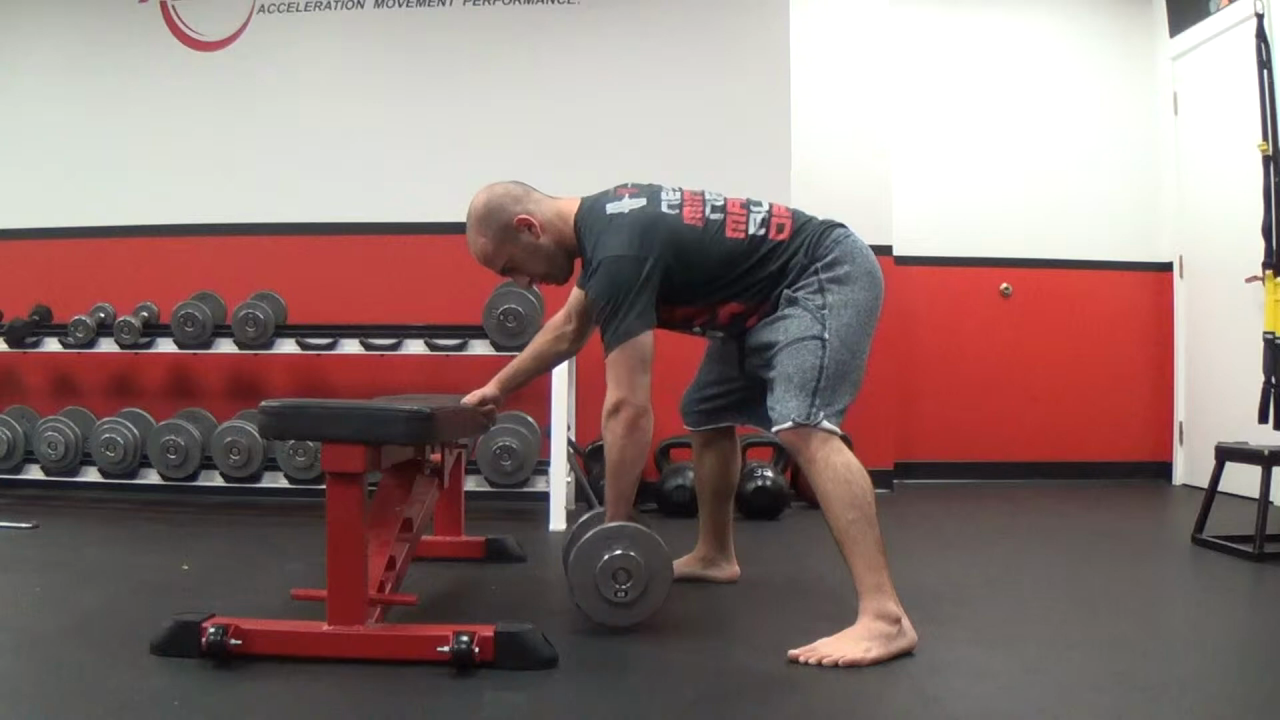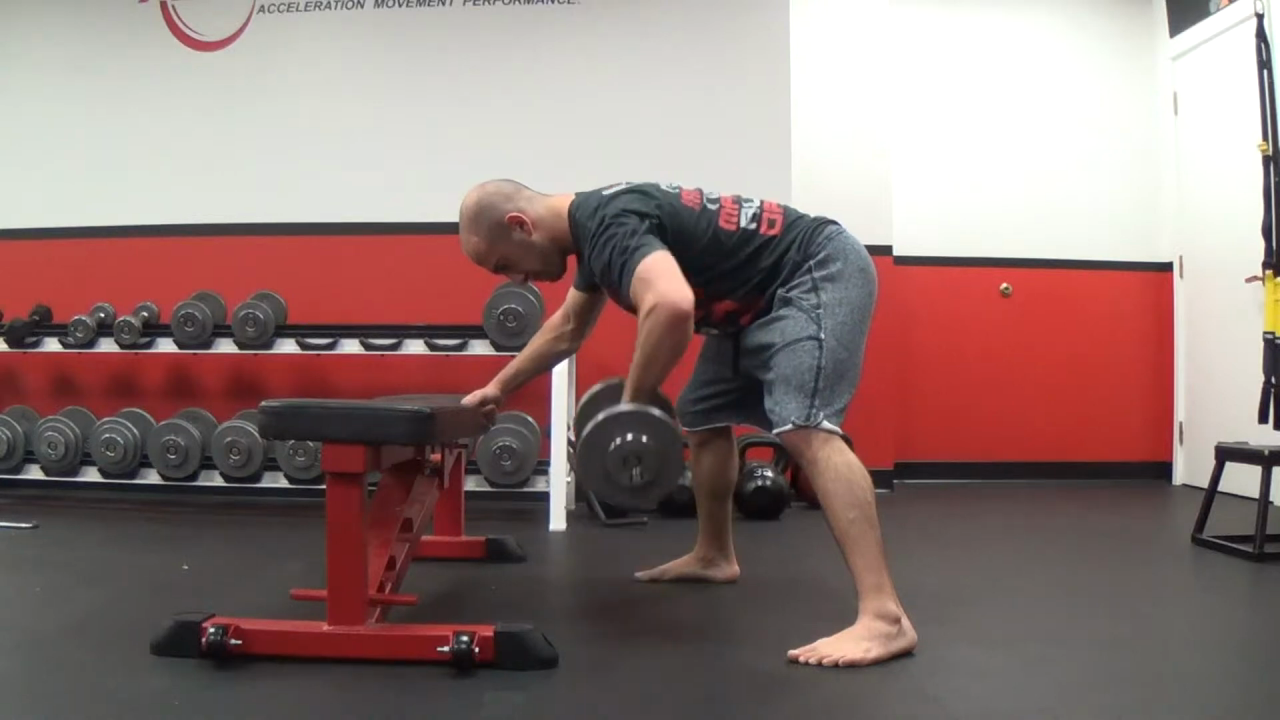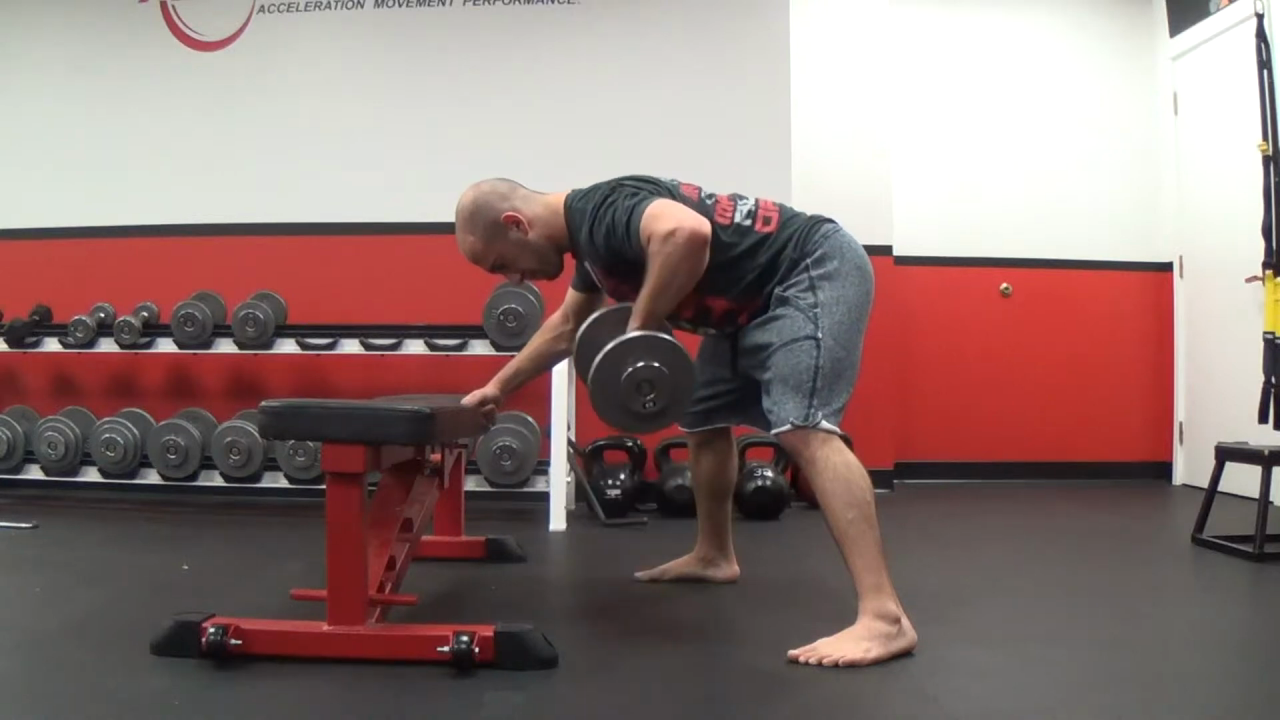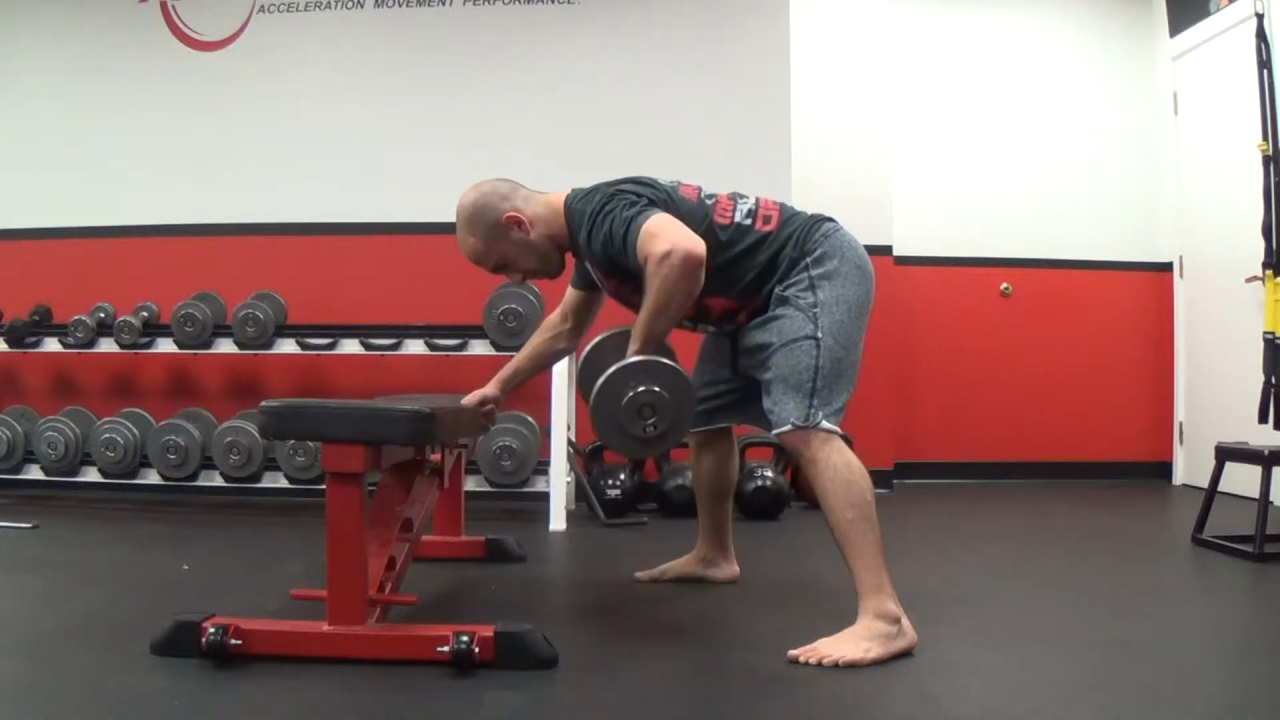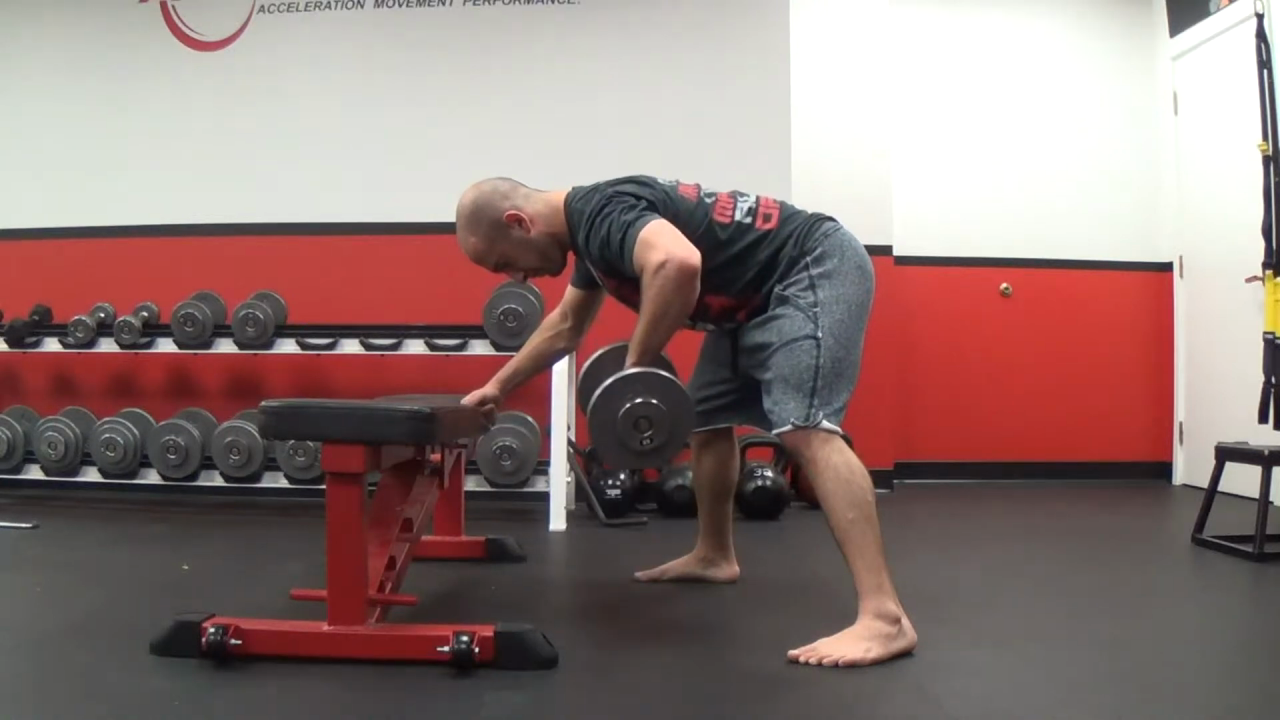
dt=0.4s
person 1, frame 1
left shoulder: (618, 250)
right shoulder: (603, 223)
left elbow: (629, 408)
right elbow: (569, 329)
right wrist: (499, 385)
left hip: (827, 275)
left knee: (803, 429)
right knee: (706, 417)
left ankle: (884, 618)
right ankle: (714, 556)
person 1, frame 2
left shoulder: (608, 226)
right shoulder: (594, 229)
left elbow: (672, 309)
right elbow: (567, 330)
left wrist: (630, 410)
right wrist: (499, 386)
left hip: (820, 271)
right hip: (762, 298)
left knee: (805, 429)
right knee: (703, 417)
left ankle: (884, 617)
right ankle: (713, 556)
person 1, frame 3
left shoulder: (602, 211)
right shoulder: (591, 232)
left elbow: (688, 234)
right elbow: (566, 328)
left wrist: (637, 333)
right wrist: (499, 386)
left hip: (816, 270)
right hip: (758, 300)
left knee: (803, 430)
right knee: (704, 419)
left ankle: (885, 618)
right ankle: (713, 556)
person 1, frame 4
left shoulder: (602, 215)
right shoulder: (590, 229)
left elbow: (682, 254)
right elbow: (565, 328)
left wrist: (637, 358)
right wrist: (499, 386)
left hip: (815, 268)
right hip: (758, 298)
left knee: (804, 429)
right knee: (705, 419)
left ankle: (884, 617)
right ankle: (714, 555)
person 1, frame 5
left shoulder: (602, 214)
right shoulder: (590, 229)
left elbow: (678, 263)
right elbow: (565, 327)
left wrist: (634, 372)
right wrist: (498, 386)
left hip: (815, 268)
right hip: (759, 296)
left knee: (804, 430)
right knee: (707, 419)
left ankle: (885, 618)
right ankle: (713, 556)
